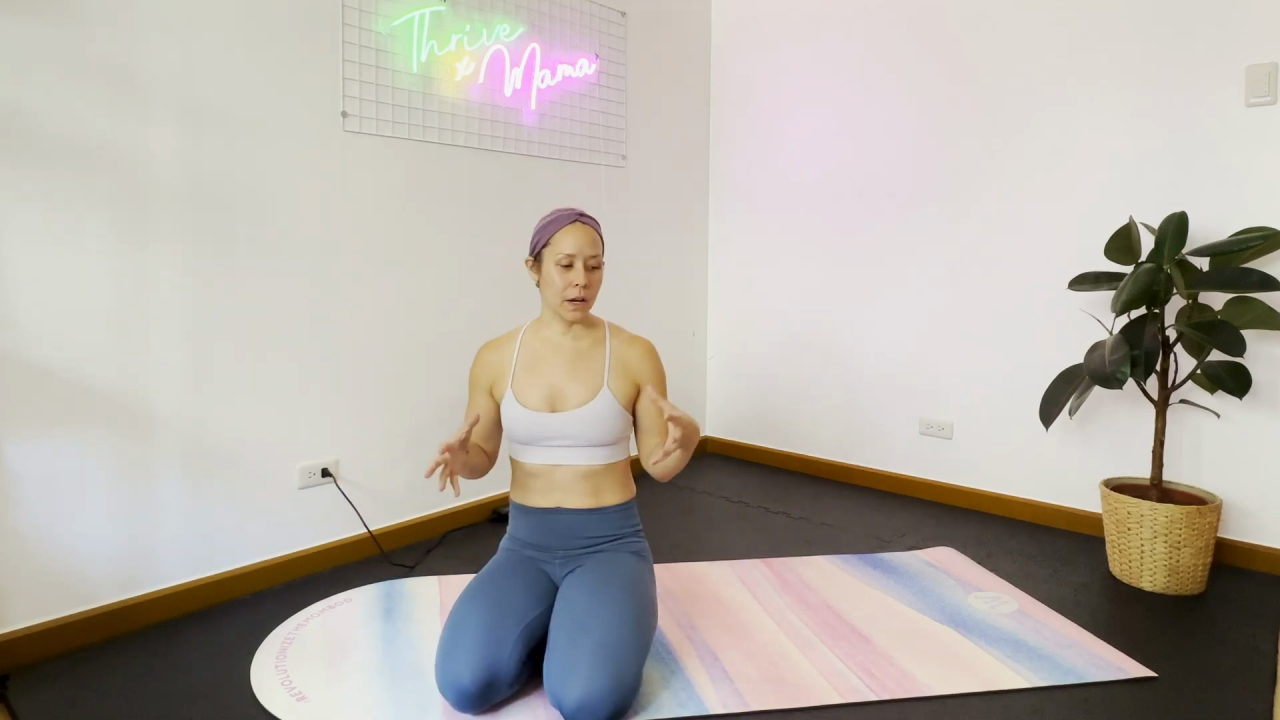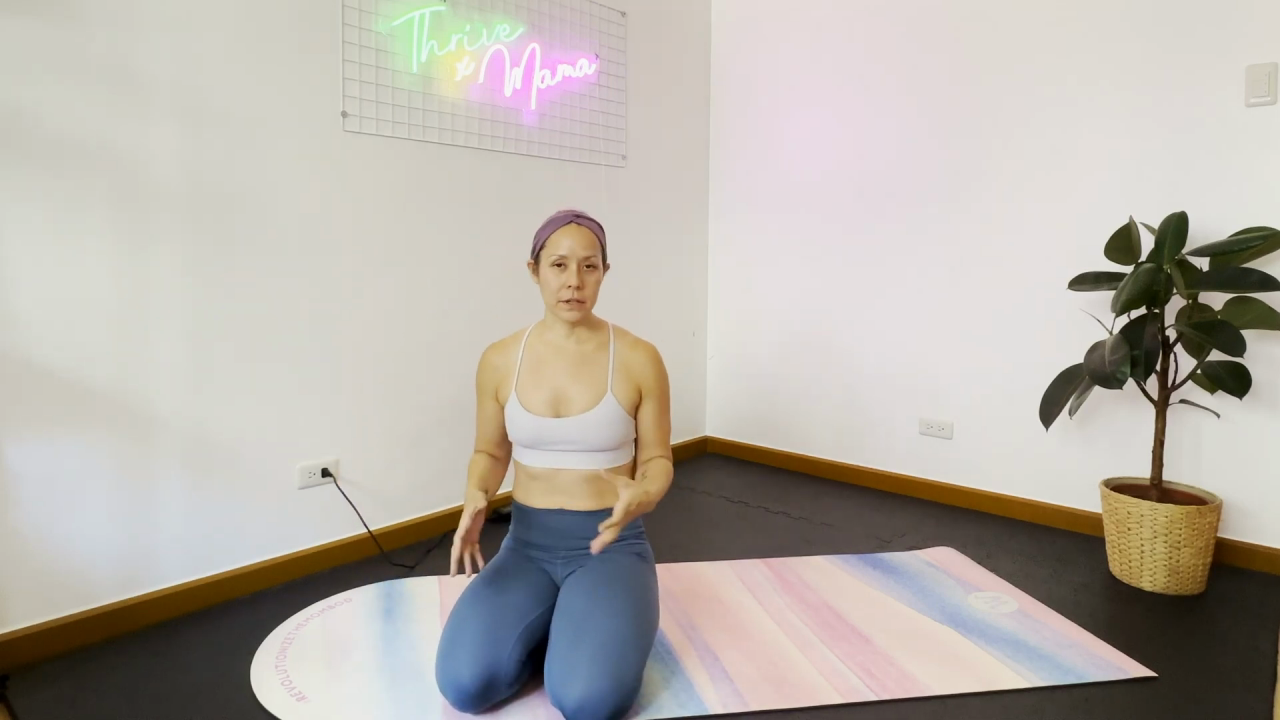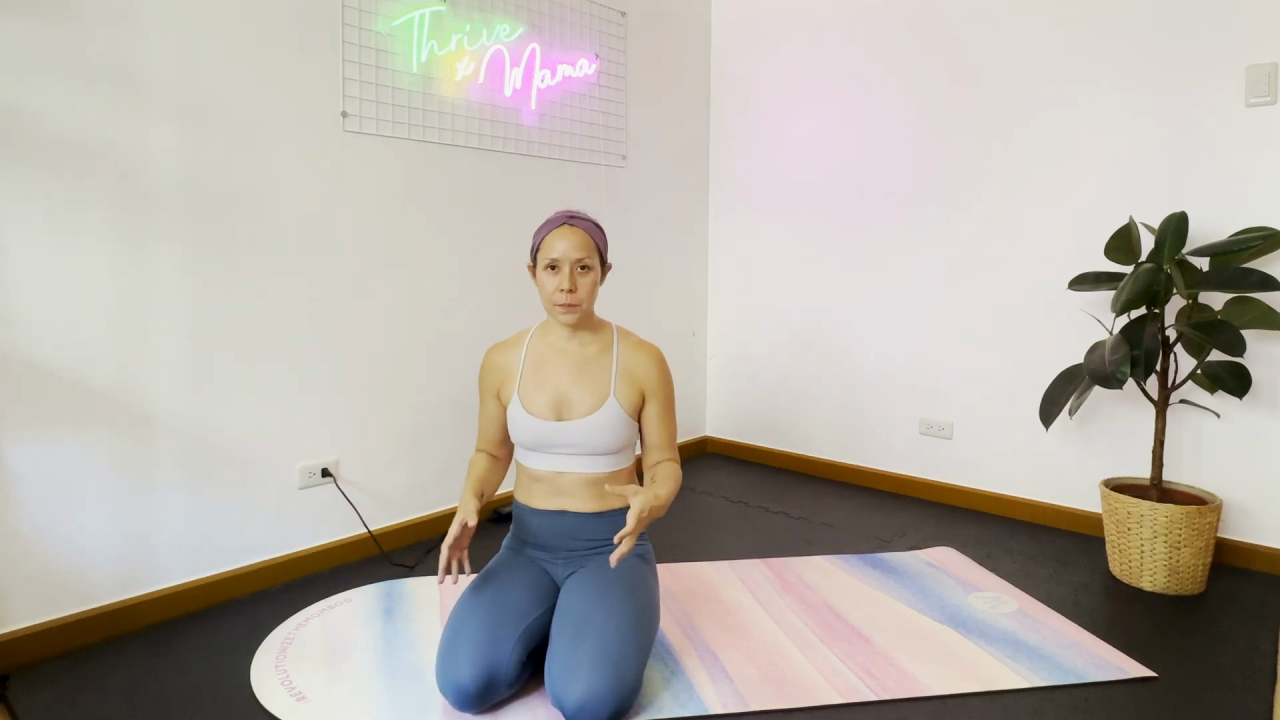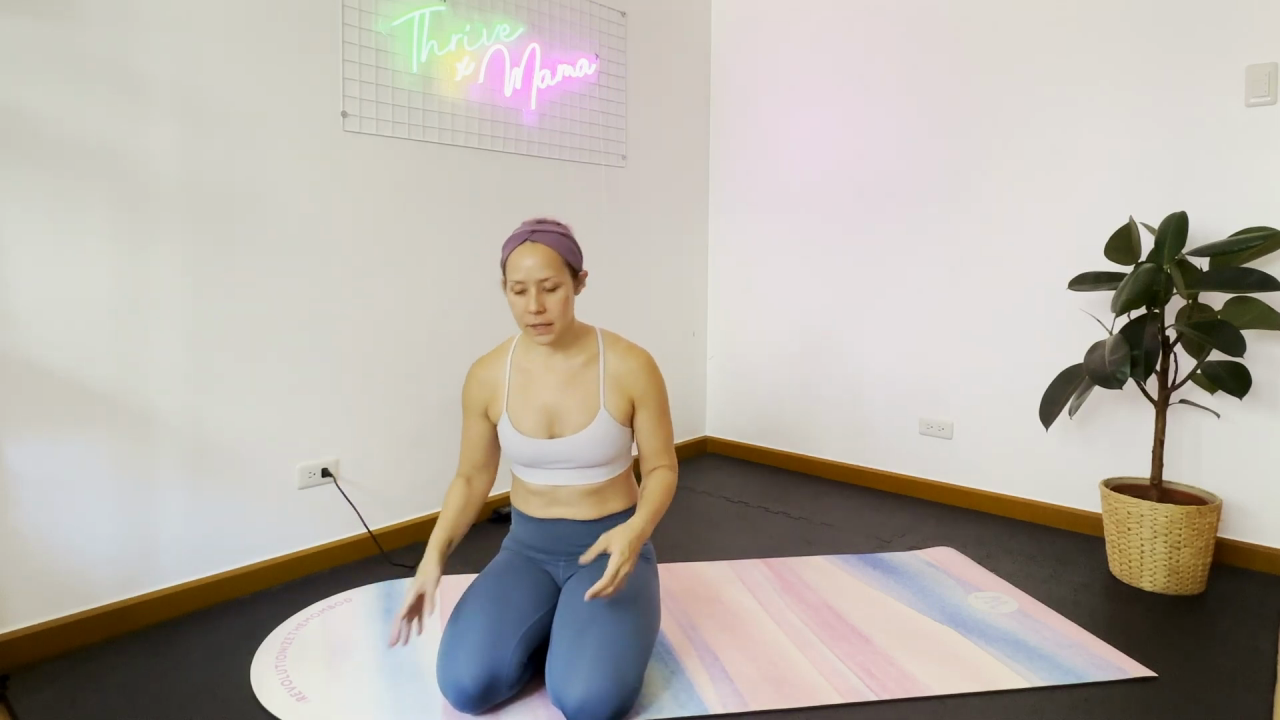
dt=0.4s
person 1, frame 1
left shoulder: (634, 354)
right shoulder: (495, 357)
left elbow: (660, 462)
right elbow: (481, 455)
left wrist: (683, 439)
right wrist: (459, 457)
left hip: (610, 544)
right hip: (526, 545)
left ankle: (601, 628)
right ankle: (553, 628)
person 1, frame 2
left shoulder: (638, 358)
right shoulder: (500, 359)
left elbow: (655, 461)
right elbow: (490, 453)
left wrist: (642, 496)
right wrist: (476, 497)
left hip: (610, 546)
right hip: (528, 544)
left ankle: (600, 630)
right ankle: (550, 630)
person 1, frame 3
left shoulder: (642, 361)
right shoulder: (502, 361)
left elbow: (664, 462)
left wrist: (653, 500)
right wrist: (470, 501)
left hip: (609, 548)
right hip: (528, 546)
left ankle: (603, 629)
right ankle: (551, 629)
person 1, frame 4
left shoulder: (629, 365)
right shoulder: (487, 375)
left elbow: (661, 467)
right elbow: (472, 476)
left wrist: (637, 529)
right wrist: (435, 553)
left hip: (606, 551)
right hip: (528, 548)
left ankle: (599, 629)
right ankle: (545, 628)
